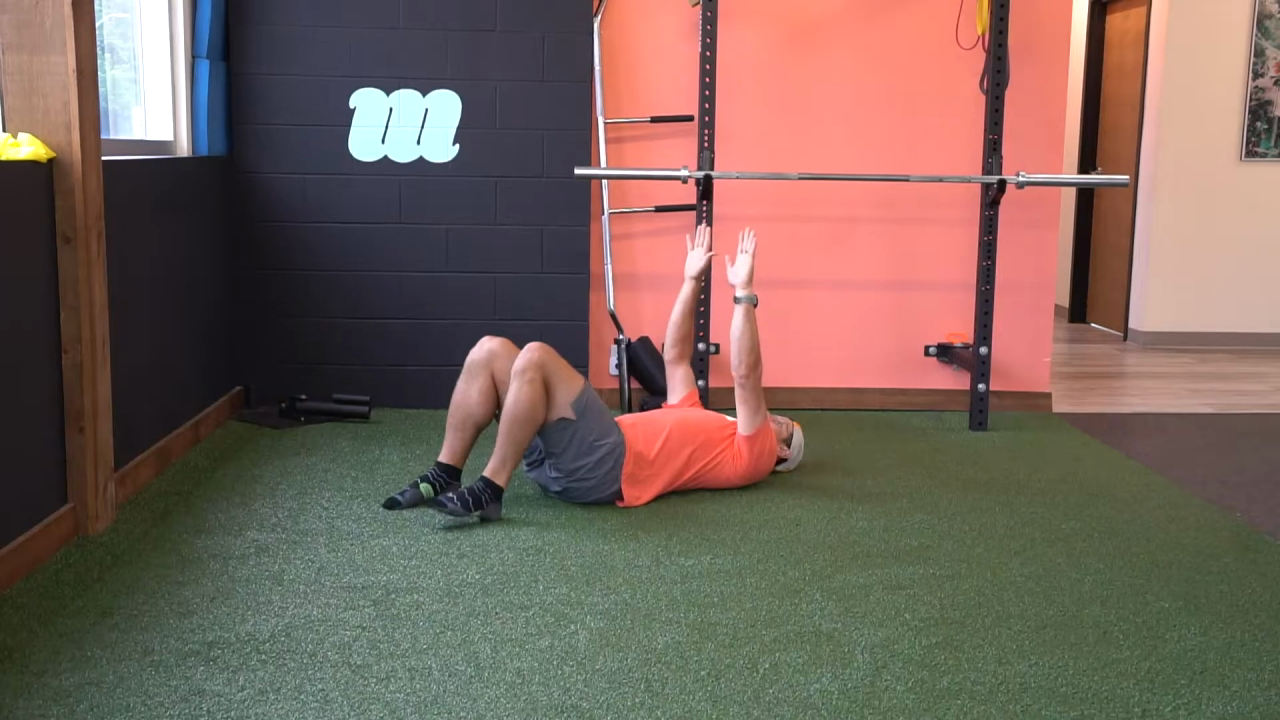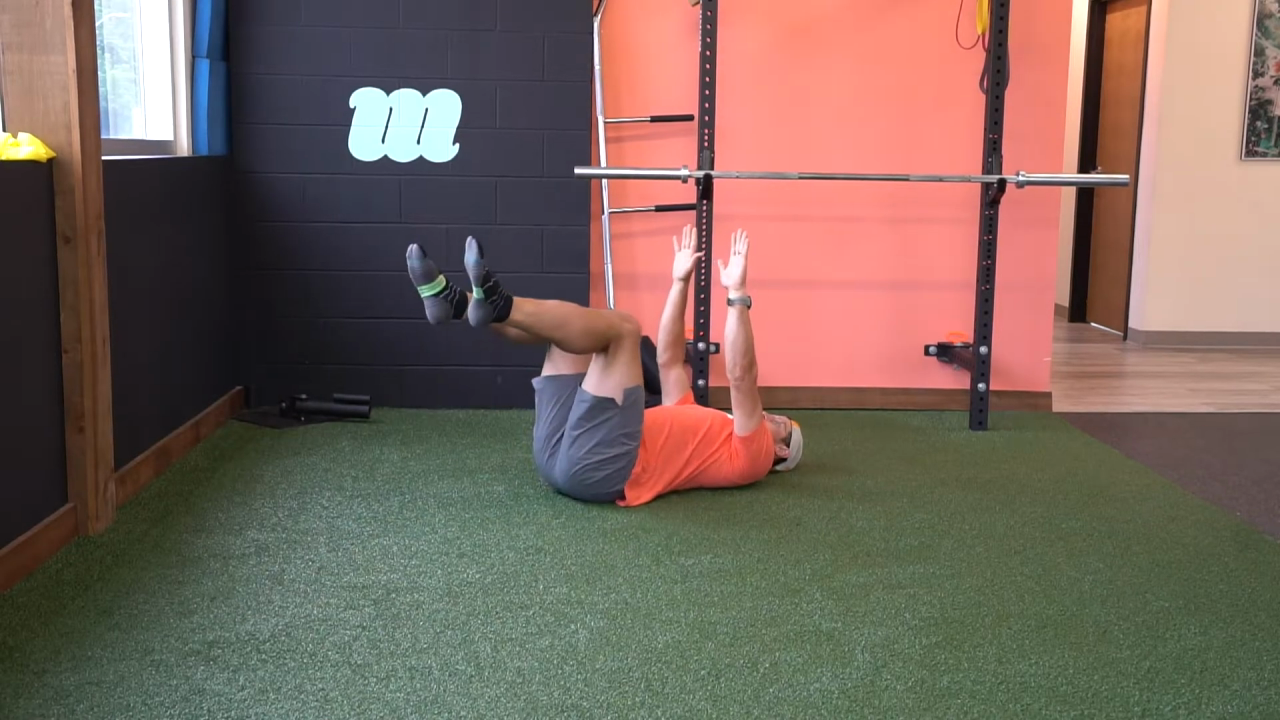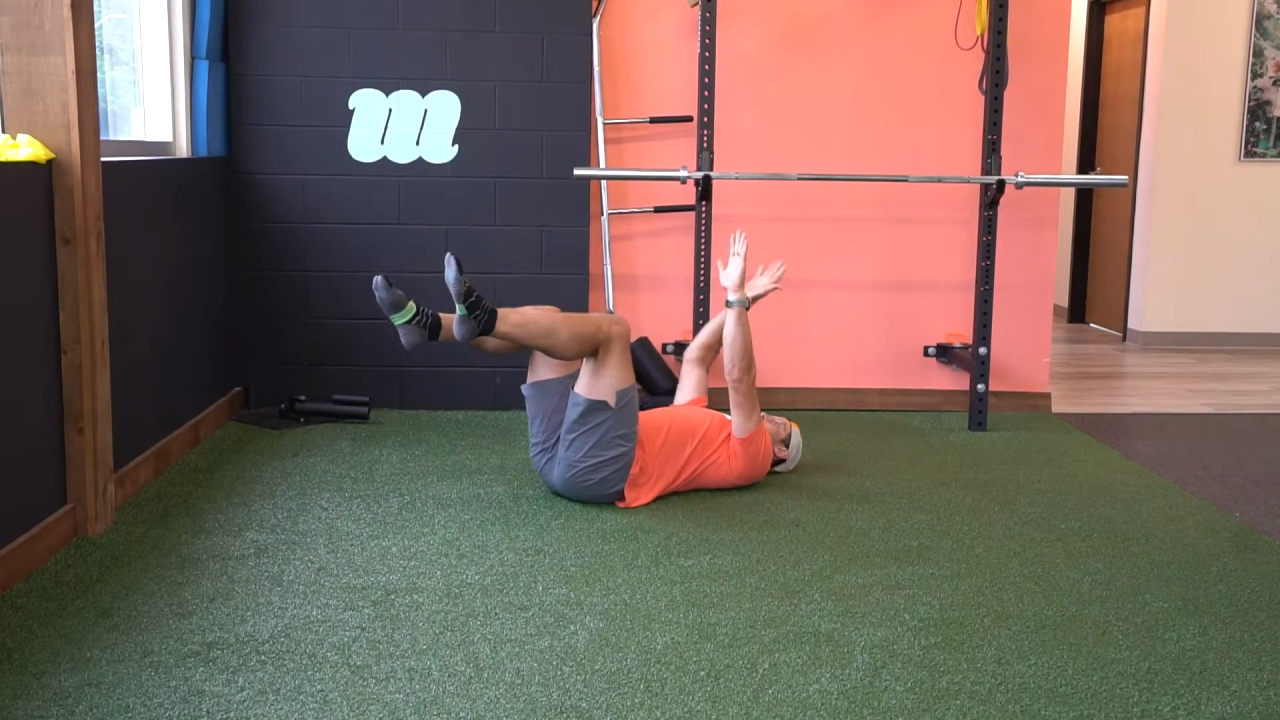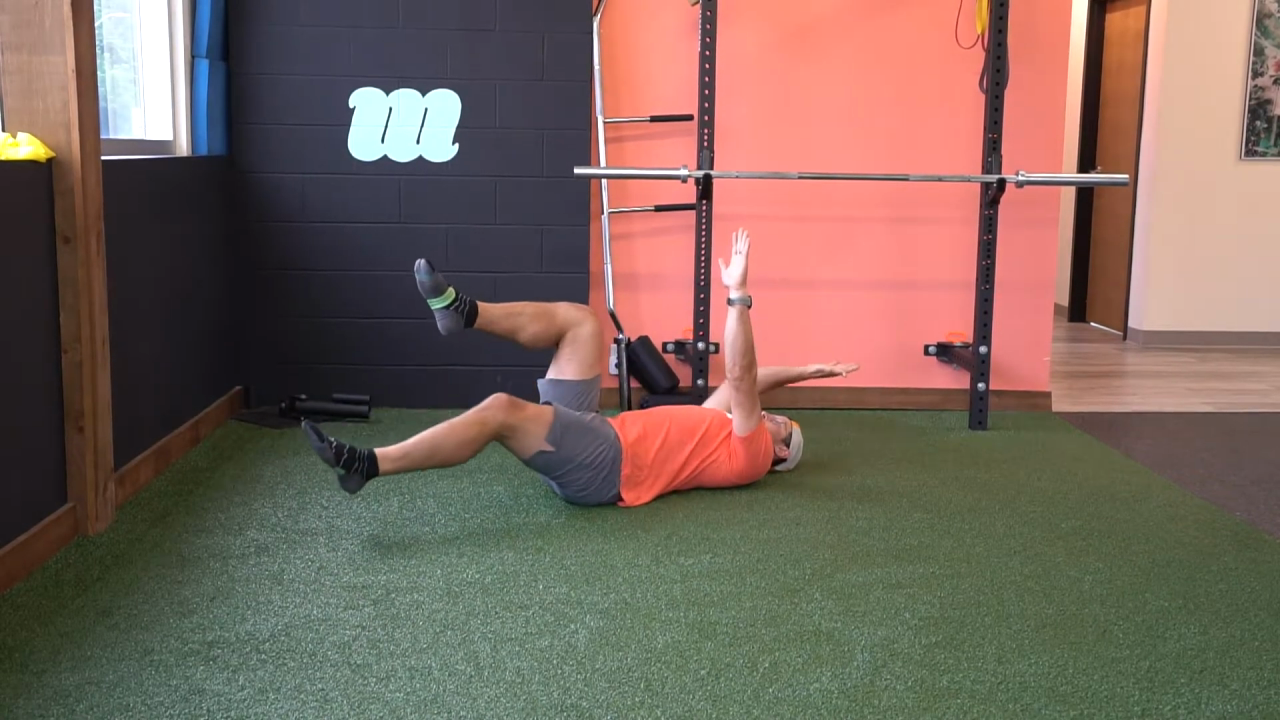
dt=1s
person 1, frame 1
left shoulder: (749, 457)
right shoulder: (703, 425)
left elbow: (746, 376)
right elbow: (675, 356)
left wrist: (744, 293)
right wrist: (691, 281)
left hip: (603, 466)
right hip: (559, 457)
left knee: (535, 357)
right knee: (490, 351)
left ankle: (489, 488)
right ankle: (444, 475)
person 1, frame 2
left shoulder: (750, 455)
right shoulder: (700, 424)
left elbow: (741, 377)
right elbow: (669, 358)
left wrist: (737, 294)
right wrist: (681, 282)
left hip: (601, 465)
right hip: (563, 449)
left knee: (621, 326)
right knee: (566, 317)
left ankle: (497, 306)
right ankle: (454, 302)
person 1, frame 3
left shoulder: (750, 456)
right shoulder: (703, 427)
left elbow: (740, 379)
right elbow: (695, 357)
left wrist: (737, 298)
right wrist: (743, 303)
left hip: (600, 467)
right hip: (559, 450)
left knee: (610, 328)
right knee: (545, 320)
left ankle: (484, 320)
right ankle: (428, 324)
person 1, frame 4
left shoulder: (748, 455)
right shoulder: (720, 430)
left elbow: (743, 378)
right elbow: (740, 381)
left wrist: (738, 294)
right wrist: (809, 370)
left hip: (602, 467)
right hip: (587, 436)
left knee: (500, 409)
right knee: (579, 320)
left ankle: (366, 464)
right ankle: (463, 311)
